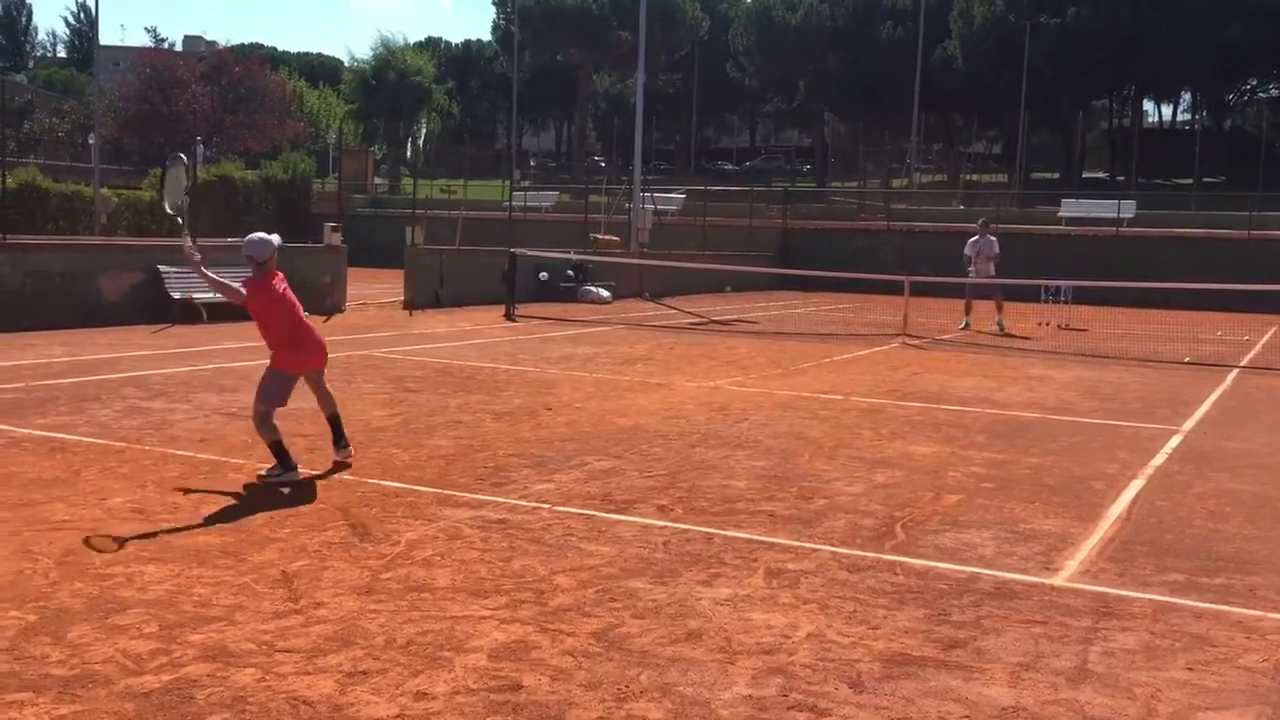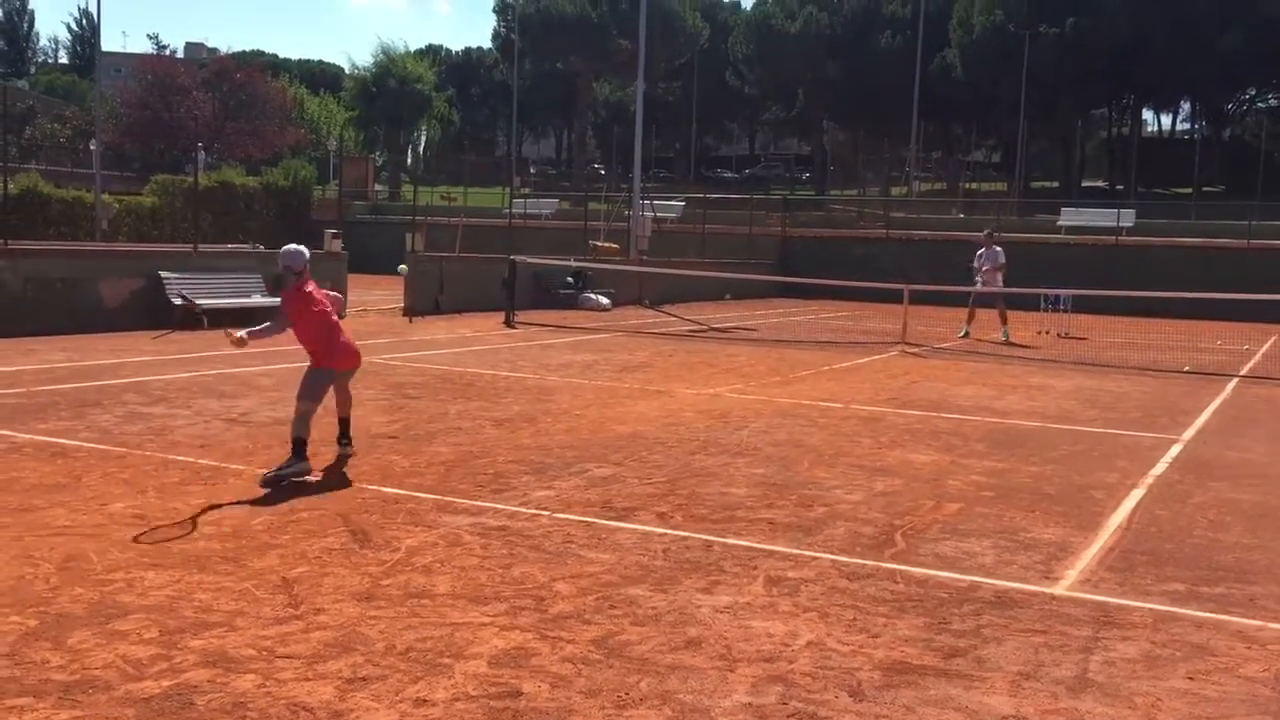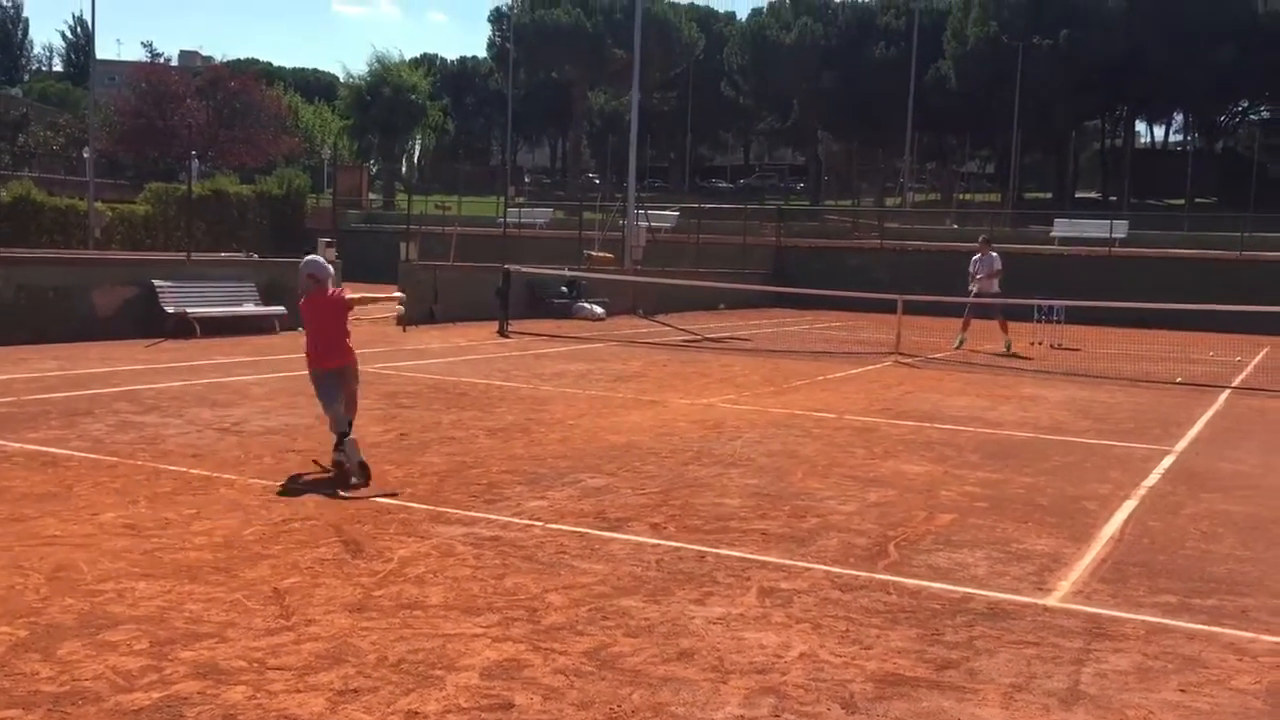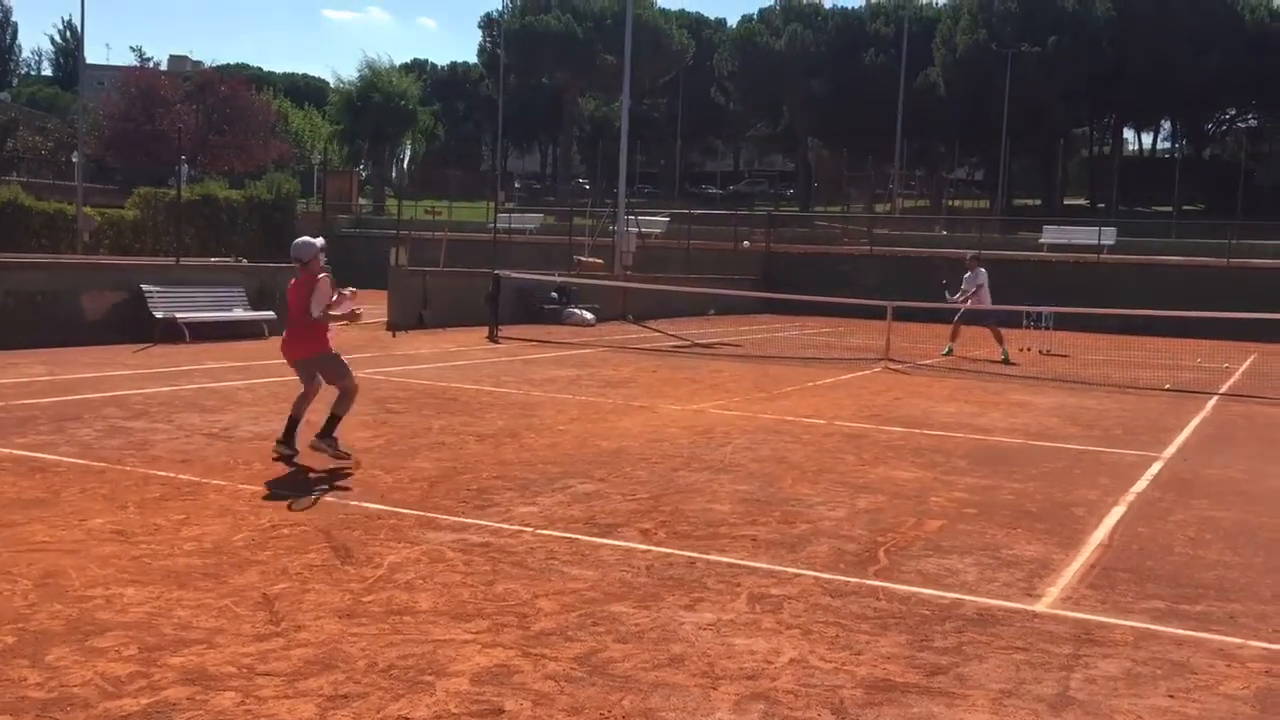
dt=0.3s
person 1, frame 1
left shoulder: (258, 286)
right shoulder: (276, 277)
left elbow: (242, 297)
left wrist: (202, 271)
left hip: (288, 357)
right hip: (316, 349)
left knee: (261, 415)
right knee: (319, 388)
left ankle: (285, 465)
right ankle: (341, 445)
person 1, frame 2
left shoulder: (290, 296)
right shoulder: (313, 289)
left elbow: (281, 323)
right elbow: (340, 300)
left wrist: (245, 334)
right wrist: (338, 310)
left hip: (325, 359)
right hip: (349, 354)
left knee: (303, 411)
right knee: (341, 389)
left ankle: (298, 460)
right ankle: (345, 440)
person 1, frame 3
left shoulder: (304, 305)
right shoulder: (337, 296)
right elbow: (352, 300)
right wrist: (389, 297)
left hip: (318, 363)
right hip: (343, 357)
left knee: (335, 412)
right knee: (349, 399)
left ankle: (345, 442)
right ankle: (342, 450)
person 1, frame 4
left shoulder: (295, 284)
right shoulder: (321, 279)
right elbow: (314, 314)
left wrist: (337, 299)
right wrist: (346, 317)
left hip: (291, 347)
right hip: (315, 346)
left knee: (310, 389)
right knee: (349, 388)
left ankle: (286, 440)
right ankle: (325, 436)
